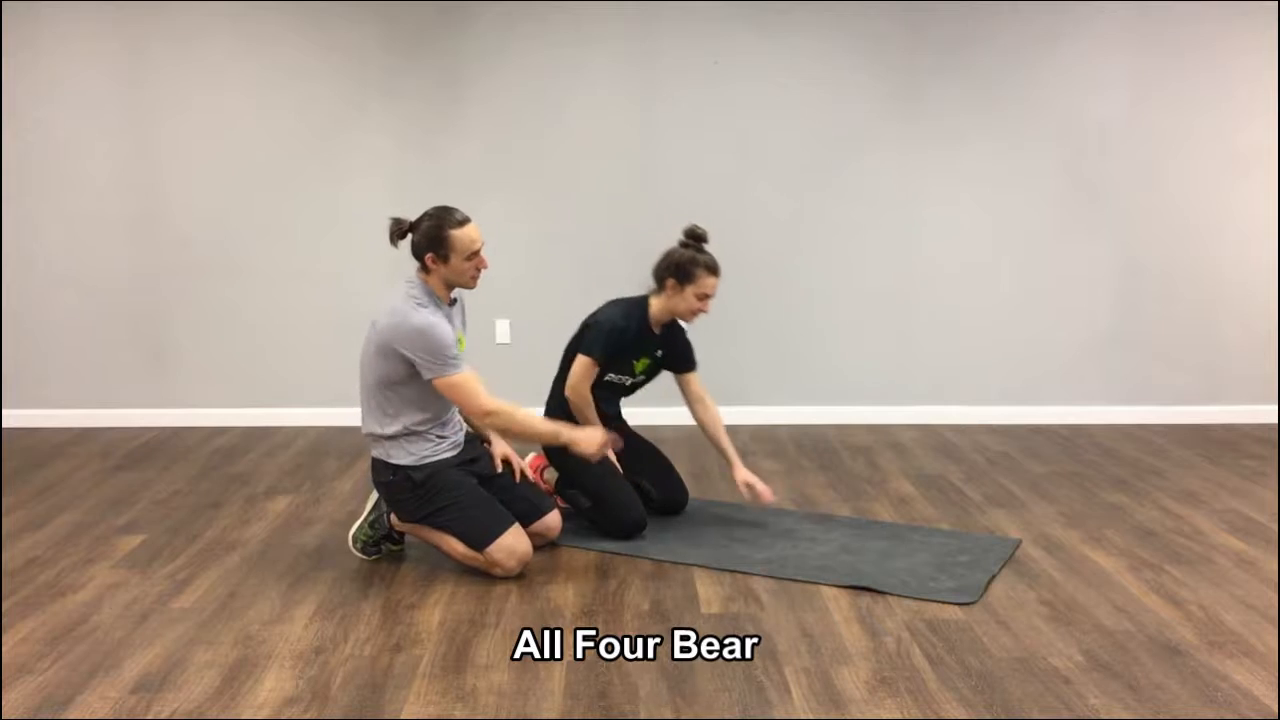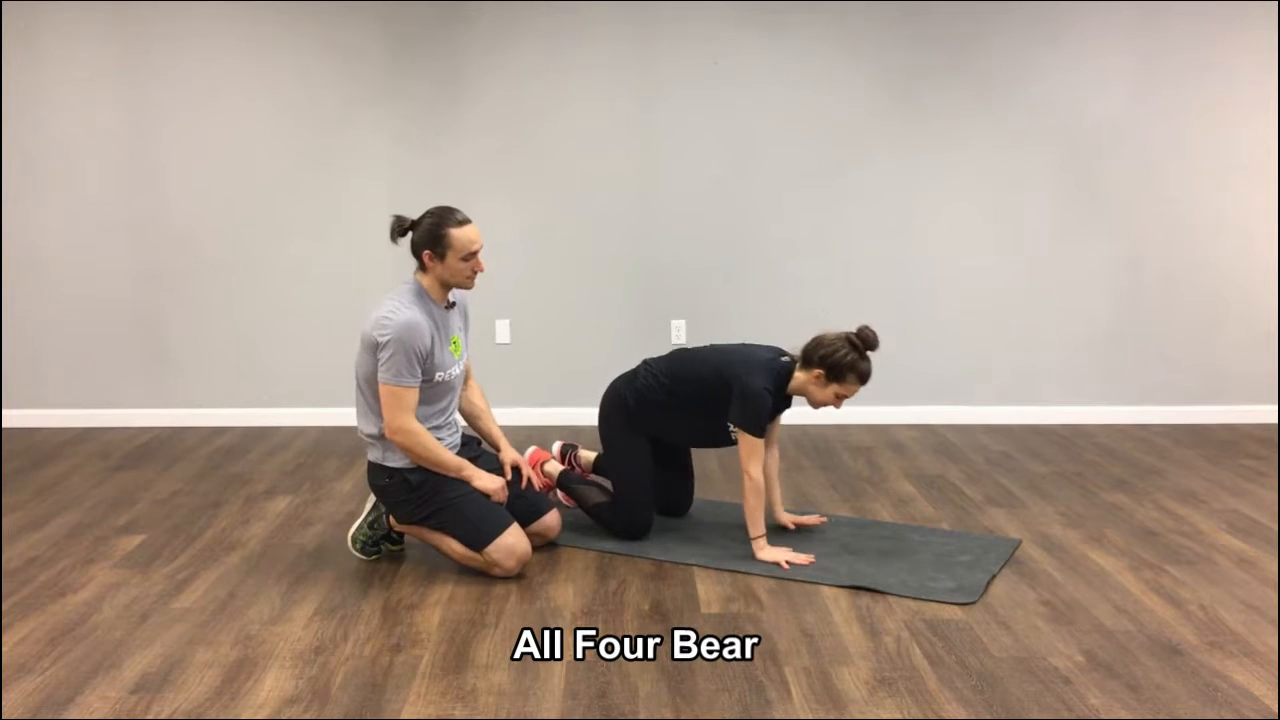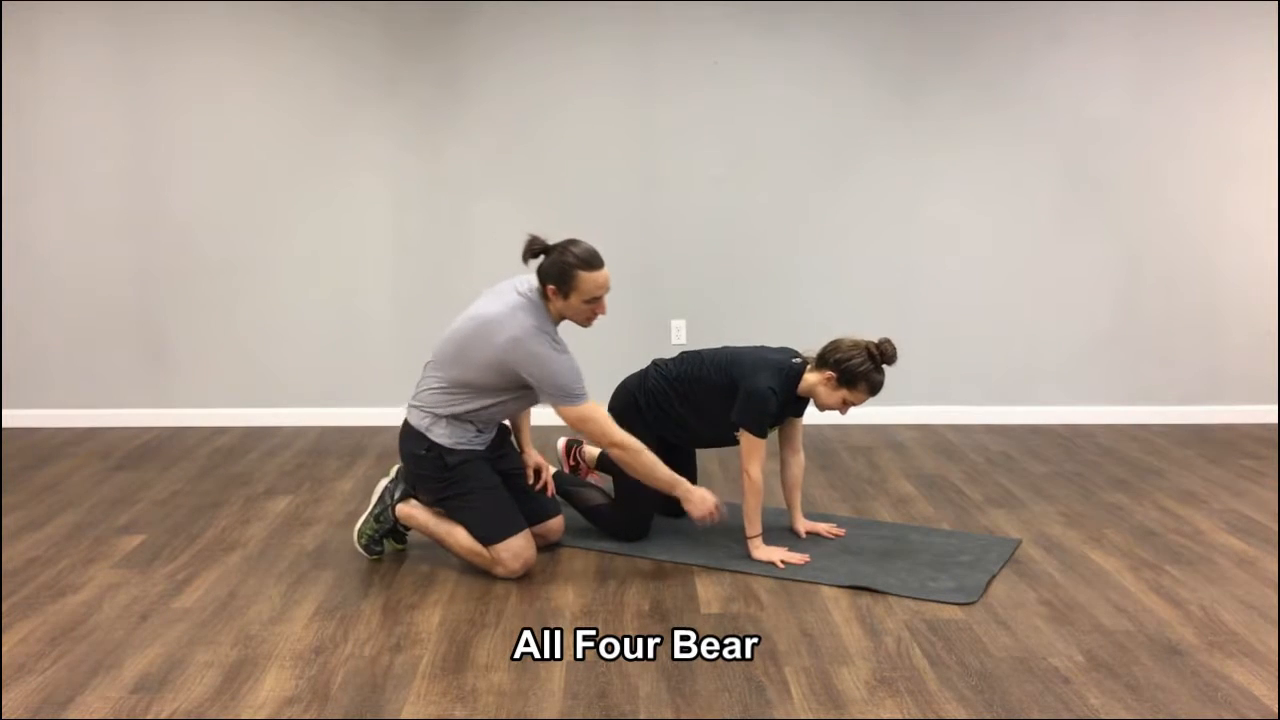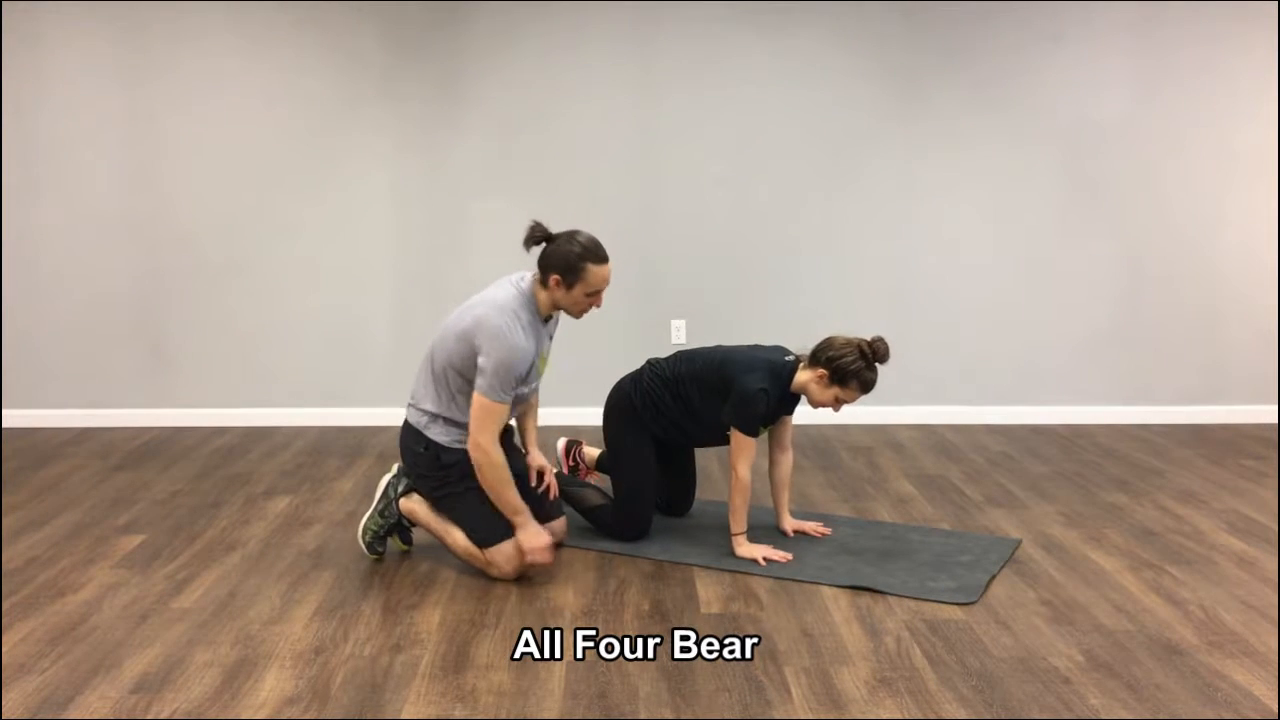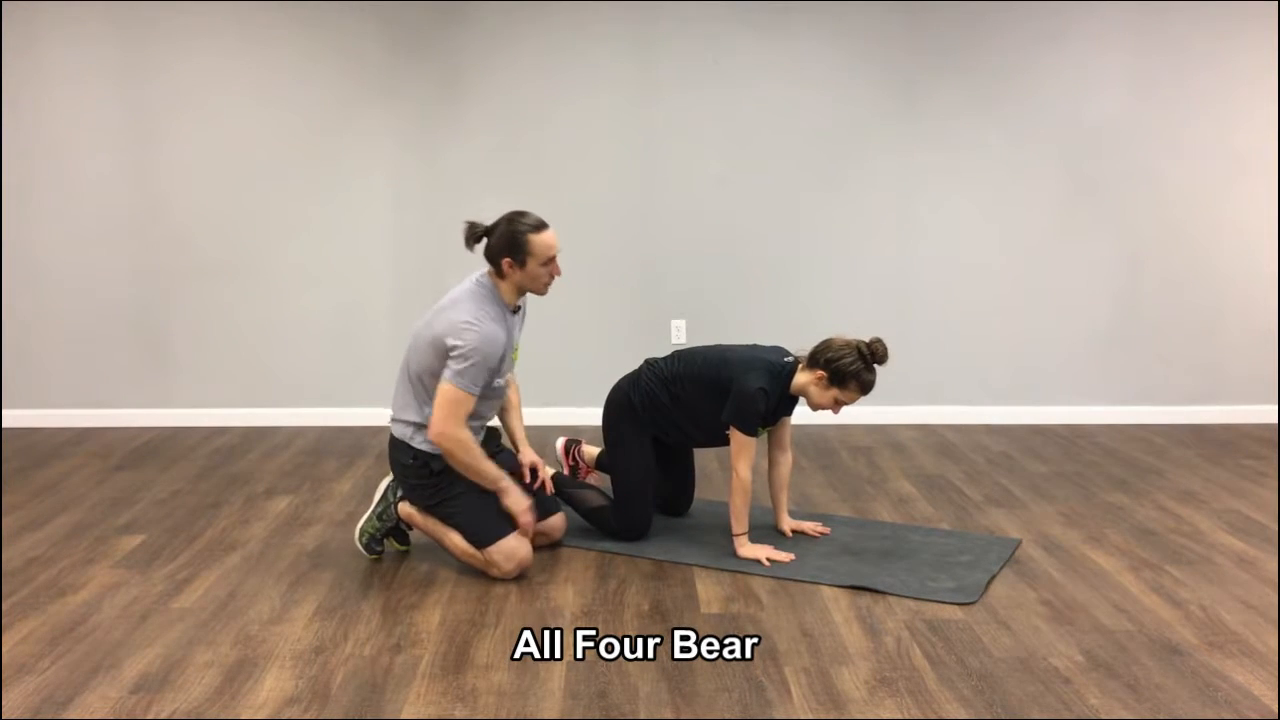
dt=1s
person 1, frame 1
left shoulder: (448, 300)
right shoulder: (416, 322)
right elbow: (485, 410)
left wrist: (493, 439)
right wrist: (571, 436)
left hip: (451, 447)
right hip: (414, 466)
left knee: (546, 527)
right knee: (510, 558)
left ankle: (413, 512)
right ankle: (395, 519)
person 1, frame 2
left shoulder: (454, 301)
right shoulder: (404, 323)
right elbow: (400, 429)
left wrist: (502, 446)
right wrist: (472, 475)
left hip: (453, 447)
right hip: (408, 469)
left knee: (547, 526)
right knee: (510, 556)
left ankle: (427, 514)
right ankle: (396, 519)
person 1, frame 3
left shoulder: (525, 289)
right shoulder: (538, 346)
right elbow: (614, 442)
left wrist: (525, 446)
right wrist: (684, 491)
left hip: (481, 432)
right hip: (439, 444)
left knee: (549, 529)
right knee: (514, 560)
left ankle: (426, 491)
right ankle: (402, 509)
person 1, frame 4
left shoulder: (536, 295)
right shoulder: (509, 334)
right elbow: (482, 448)
left wrist: (532, 449)
right wrist: (523, 524)
left hip: (484, 430)
right hip: (441, 444)
left knee: (553, 529)
right knee: (510, 560)
left ankle: (433, 492)
right ankle: (406, 504)
person 1, frame 5
left shoulder: (511, 299)
right shoulder: (480, 328)
right elbow: (444, 432)
left wrist: (522, 446)
right wrist: (505, 488)
left hip: (475, 439)
right hip: (428, 453)
left knee: (551, 527)
right knee: (512, 558)
left ankle: (441, 508)
right ankle: (404, 508)
person 2, frame 1
left shoulder: (673, 336)
right shoulder: (615, 322)
left elbow: (701, 403)
right elbow: (574, 391)
left wrist: (736, 465)
left hip: (607, 423)
left knee: (672, 499)
right knee: (625, 520)
left ankle: (588, 475)
right ankle: (552, 479)
person 2, frame 2
left shoulder: (784, 374)
right shoulder: (757, 385)
left elbow: (768, 449)
right elbow: (752, 471)
left wrist: (779, 512)
right wrist: (760, 545)
left hip: (661, 415)
right hip: (627, 409)
left knee: (676, 506)
right knee: (633, 524)
left ankle: (577, 458)
right ankle: (549, 468)
person 2, frame 3
left shoulder: (797, 377)
right shoulder: (764, 386)
left elbow: (792, 453)
right elbow: (751, 471)
left wrist: (797, 518)
right wrist: (756, 544)
left hip: (668, 415)
right hip: (637, 408)
left knee: (675, 506)
right knee: (631, 526)
left ankle: (581, 454)
right ankle: (548, 478)
person 2, frame 4
left shoulder: (789, 376)
right shoulder: (756, 386)
left elbow: (781, 451)
right elbow: (740, 470)
left wrist: (784, 517)
right wrist: (740, 542)
left hip: (666, 416)
right hip: (633, 409)
left knee: (677, 505)
right knee: (631, 526)
left ankle: (583, 456)
person 2, frame 5
left shoulder: (788, 376)
right shoulder: (756, 386)
left elbow: (780, 453)
right elbow: (741, 470)
left wrist: (783, 517)
right wrist: (742, 542)
left hip: (665, 415)
right hip: (632, 408)
left knee: (676, 504)
right knee: (631, 526)
left ankle: (582, 454)
right ankle: (548, 479)
